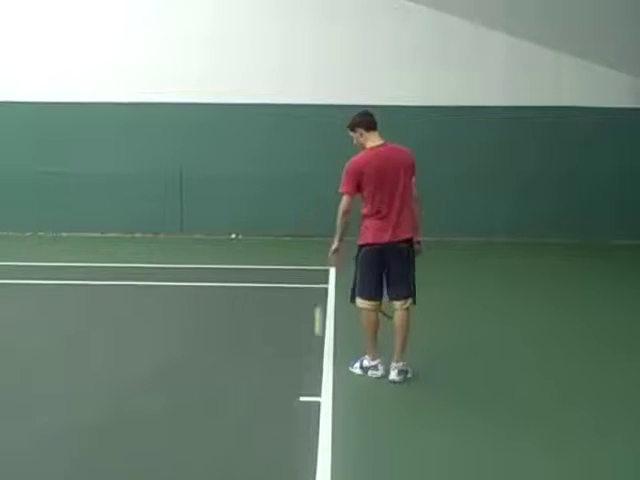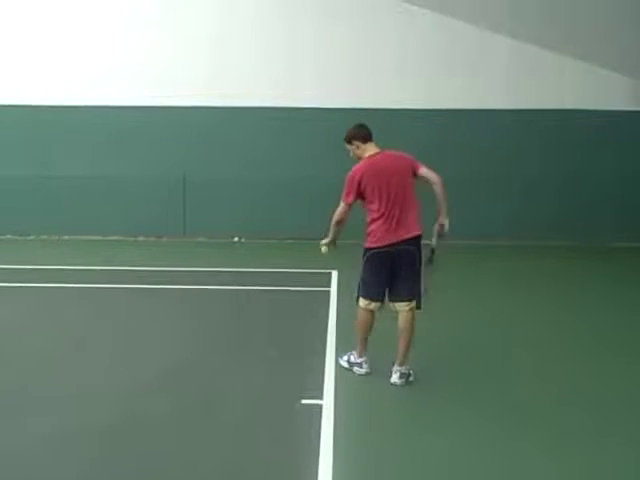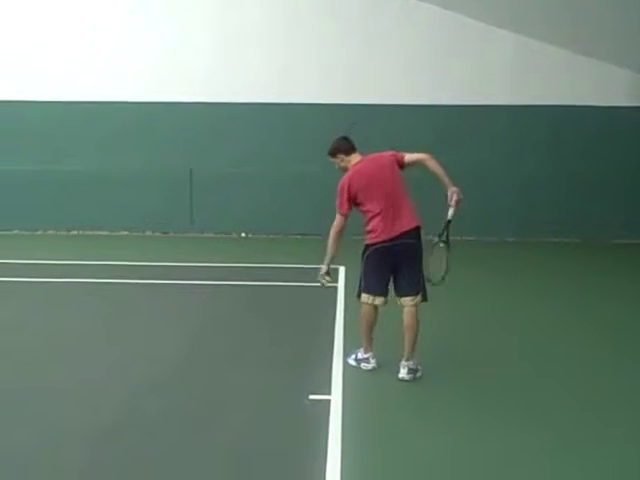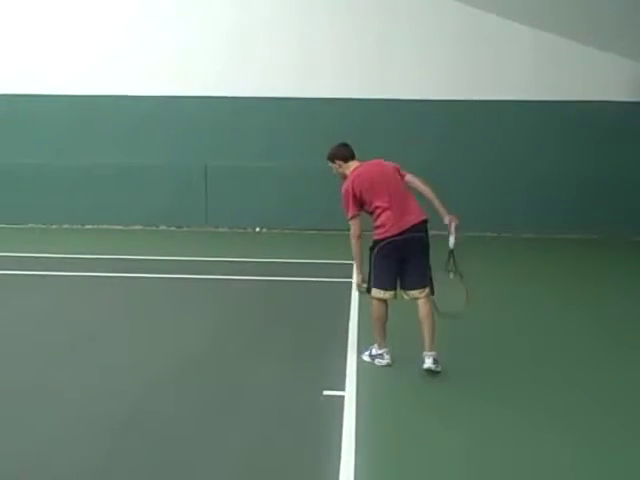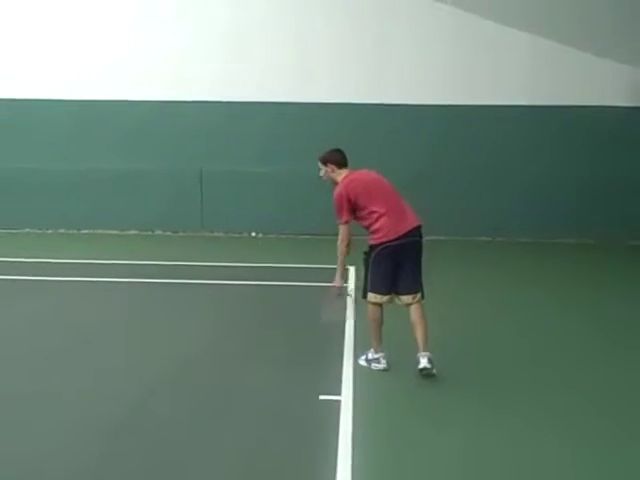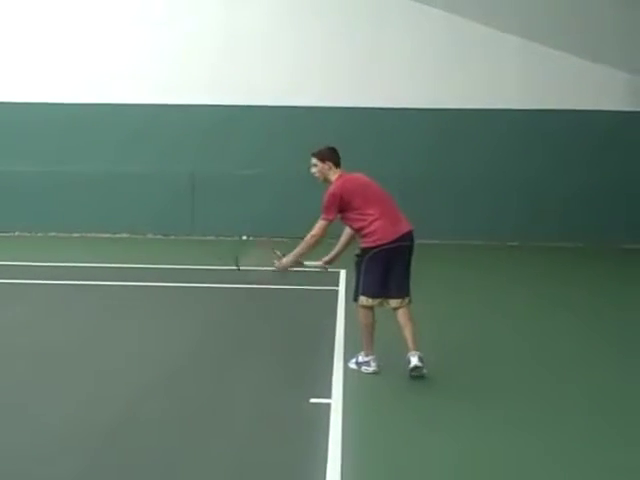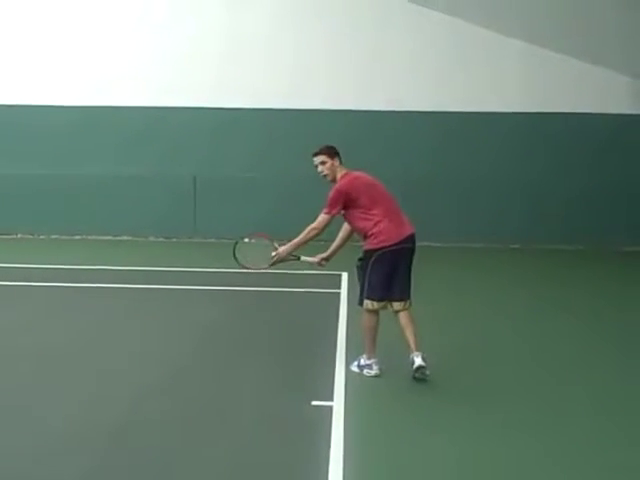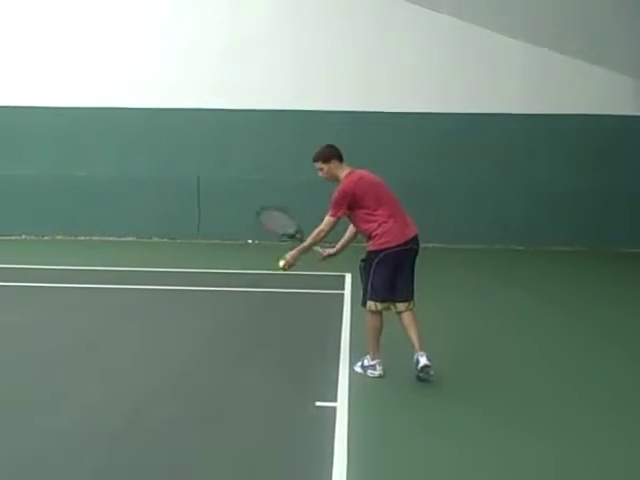
dt=0.3s
person 1, frame 1
left shoulder: (356, 163)
right shoulder: (405, 155)
left elbow: (345, 208)
right elbow: (413, 198)
left wrist: (337, 241)
right wrist: (416, 234)
left hip: (371, 242)
right hip: (402, 240)
left knee: (367, 303)
right knee: (402, 304)
left ankle: (372, 361)
right ankle: (398, 365)
person 1, frame 2
left shoulder: (358, 172)
right shoulder: (402, 159)
left elbow: (340, 215)
right elbow: (435, 179)
left wrist: (330, 238)
right wrist: (443, 215)
left hip: (378, 245)
right hip: (409, 241)
left knee: (366, 304)
right knee: (406, 307)
left ankle: (359, 358)
right ankle: (400, 368)
person 1, frame 3
left shoulder: (346, 182)
right shoulder: (386, 158)
left elbow: (337, 227)
right elbow: (425, 158)
left wrist: (327, 264)
right wrist: (449, 187)
left hip: (379, 241)
right hip: (409, 234)
left knee: (369, 299)
right knee: (411, 303)
left ankle: (366, 355)
right ankle: (408, 363)
person 1, frame 4
left shoulder: (349, 185)
right shoulder: (383, 165)
left elbow: (356, 232)
right elbow: (417, 184)
left wrist: (359, 270)
right wrist: (445, 214)
left hip: (388, 236)
right hip: (417, 228)
left knee: (379, 295)
right knee: (422, 295)
left ankle: (380, 351)
right ankle: (429, 354)
person 1, frame 5
left shoulder: (342, 191)
right shoulder: (368, 175)
left elbow: (344, 238)
left wrist: (340, 273)
left hip: (386, 240)
right hip: (412, 232)
left knee: (374, 298)
right knee: (413, 299)
left ankle: (377, 355)
right ankle: (424, 355)
person 1, frame 6
left shoulder: (335, 190)
right shoulder: (356, 180)
left elbow: (317, 234)
left wrist: (291, 258)
right wrist: (332, 256)
left hip: (379, 243)
right hip: (404, 236)
left knee: (365, 301)
right knee: (400, 301)
left ankle: (367, 358)
right ankle: (414, 355)
person 1, frame 7
left shoulder: (342, 187)
right shoulder: (357, 180)
left elbow: (317, 227)
right elbow: (350, 224)
left wrist: (288, 248)
right wrist: (328, 254)
left hip: (382, 245)
right hip: (405, 239)
left knee: (370, 304)
right knee: (401, 304)
left ankle: (369, 361)
right ankle: (416, 356)
person 1, frame 8
left shoulder: (346, 188)
right shoulder: (362, 178)
left elbow: (324, 229)
left wrist: (297, 252)
right wrist: (337, 249)
left hip: (385, 246)
right hip: (408, 240)
left knee: (373, 306)
right knee: (403, 304)
left ankle: (373, 362)
right ankle: (420, 355)
